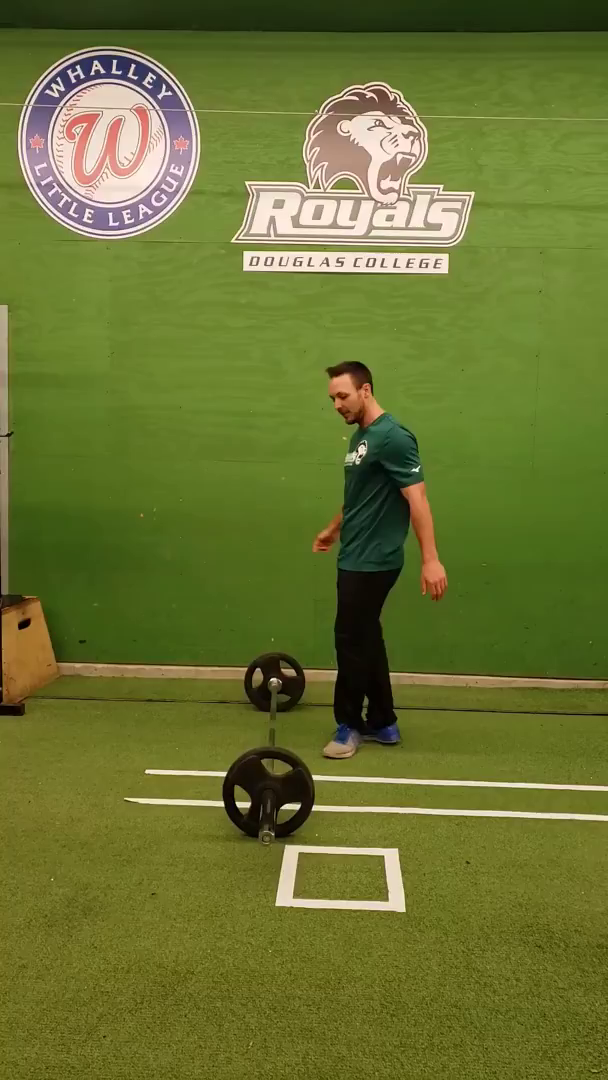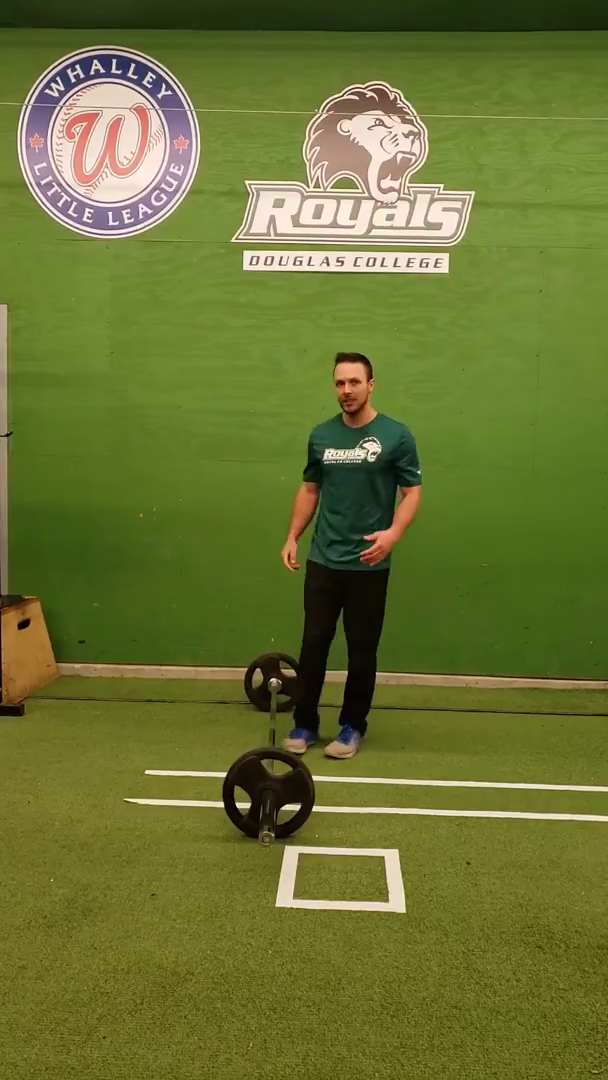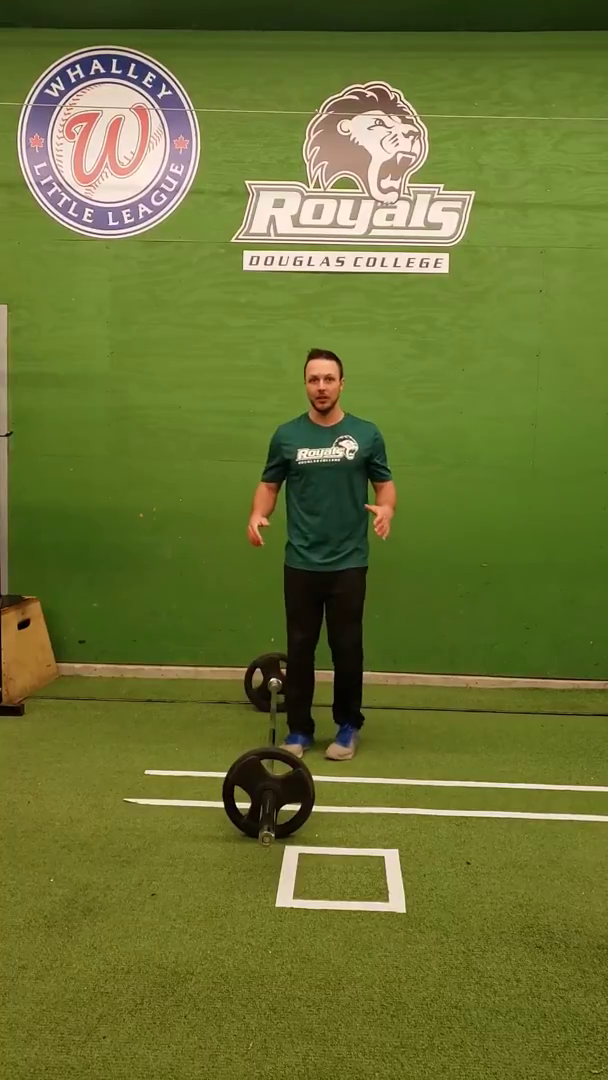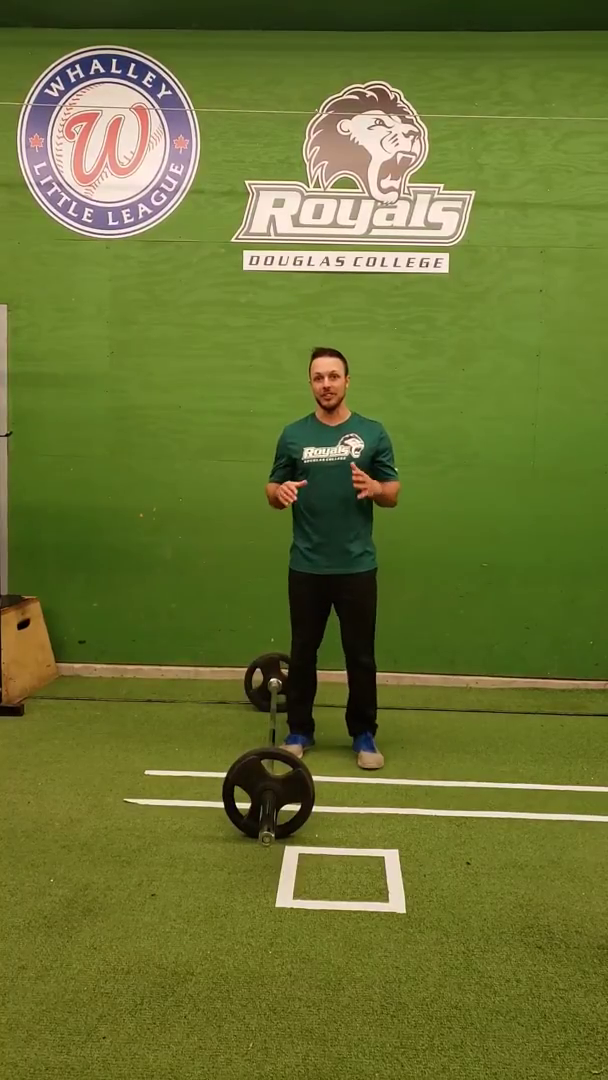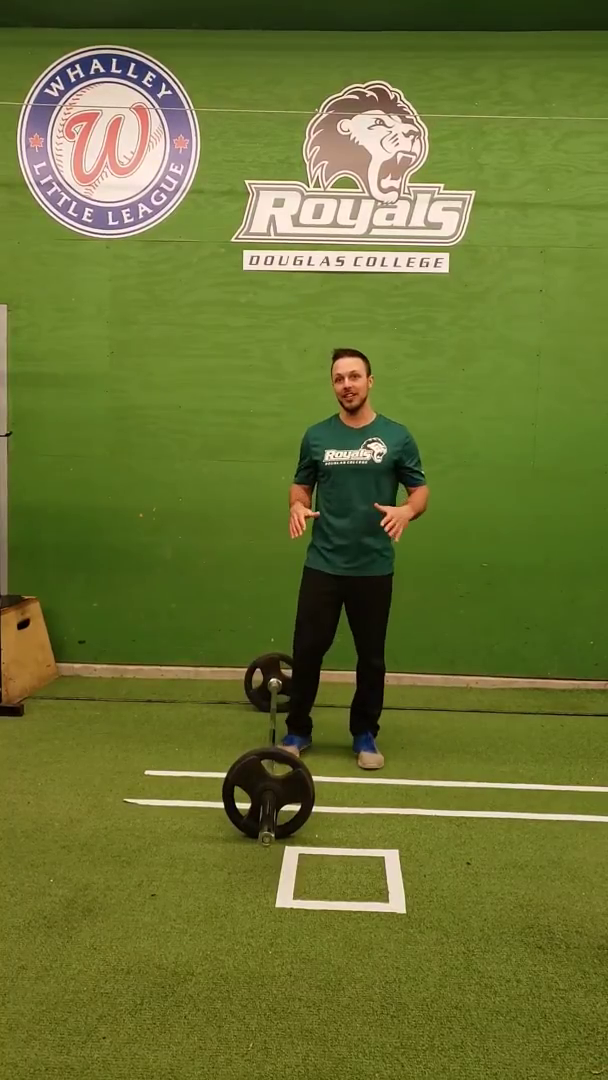
dt=0.5s
person 1, frame 1
left shoulder: (392, 436)
right shoulder: (360, 436)
left elbow: (416, 497)
left wrist: (430, 558)
right wrist: (334, 528)
left hip: (371, 563)
right hip: (355, 559)
left knee: (352, 641)
right knee: (366, 640)
left ankle: (351, 724)
right ankle: (381, 722)
person 1, frame 2
left shoulder: (396, 435)
right shoulder: (321, 434)
left elbow: (412, 493)
left wrist: (393, 533)
right wrist: (292, 536)
left hip: (368, 563)
right hip: (322, 559)
left knee: (361, 648)
right knee: (313, 643)
left ankle: (353, 725)
right ankle: (305, 724)
person 1, frame 3
left shoulder: (366, 434)
right shoulder: (287, 435)
left elbow: (385, 484)
right elbow: (267, 486)
left wrist: (386, 506)
right wrist: (258, 514)
left hip: (349, 561)
right hip: (301, 563)
left knee: (346, 646)
right knee: (300, 648)
left ankle: (348, 725)
right ankle: (299, 729)
person 1, frame 4
left shoulder: (372, 433)
right shoulder: (293, 434)
left elbow: (393, 495)
right elbow: (273, 491)
left wrist: (374, 488)
right wrist: (282, 492)
left hip: (358, 565)
right hip: (306, 565)
left knee: (360, 654)
right knee: (303, 651)
left ankle: (363, 734)
right ankle: (299, 730)
person 1, frame 5
left shoulder: (397, 437)
right shoulder: (316, 436)
left elbow: (420, 491)
right elbow: (300, 486)
left wrist: (406, 511)
right wrist: (297, 508)
left hip: (373, 568)
right hip: (322, 565)
left knee: (371, 656)
right knee: (307, 649)
left ankle: (365, 735)
right ankle: (297, 731)
